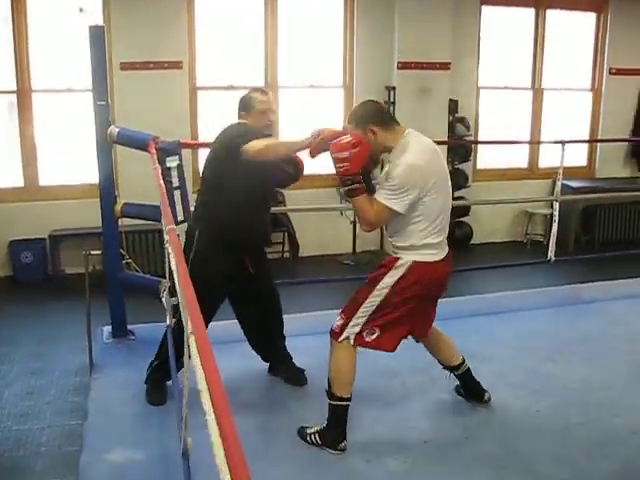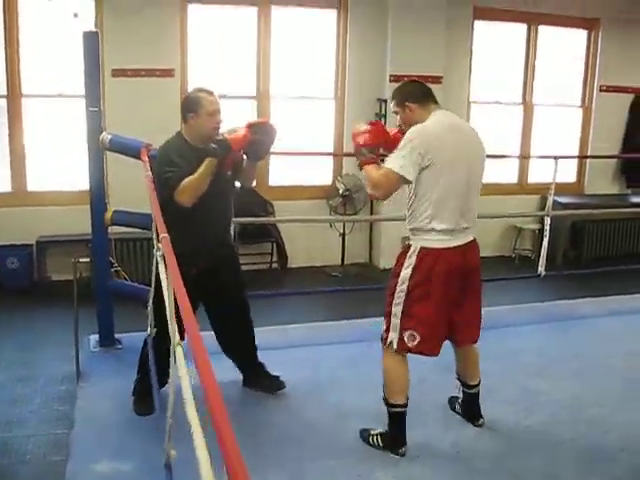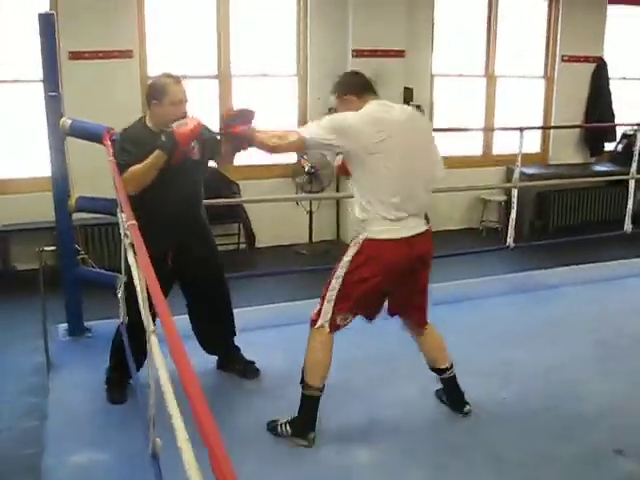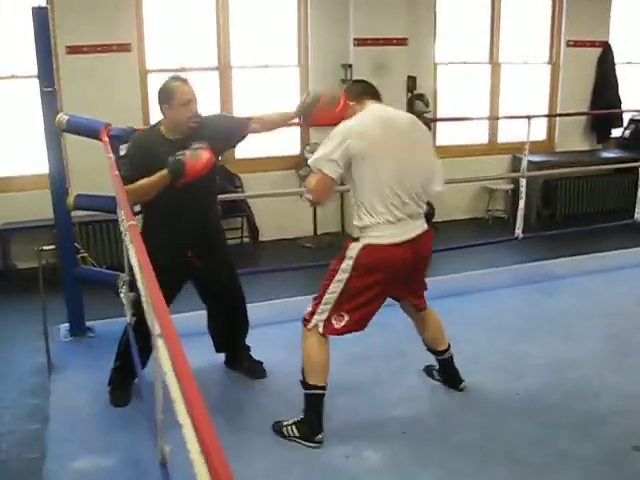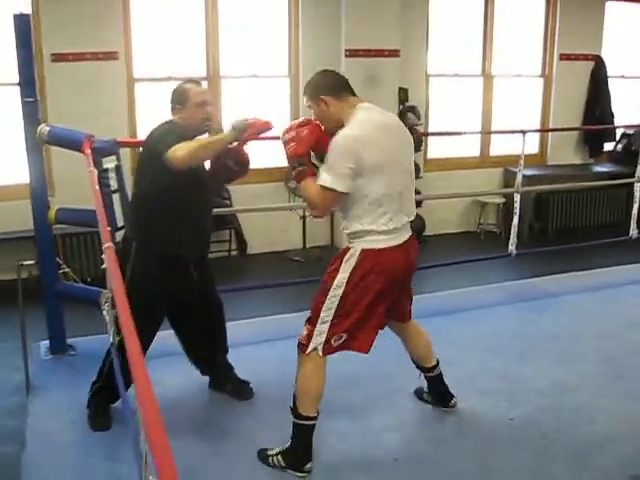
dt=0.5s
person 1, frame 1
left shoulder: (412, 163)
right shoulder: (407, 146)
left elbow: (370, 220)
right elbow: (376, 206)
left wrist: (349, 179)
right wrist: (356, 177)
left hip: (415, 265)
right hip: (432, 261)
left knee: (344, 334)
right knee: (422, 329)
left ankle: (334, 432)
right ankle: (473, 387)
person 1, frame 2
left shoulder: (422, 135)
right shoulder: (469, 135)
left elbow: (380, 188)
left wrist: (367, 153)
right wrist: (398, 152)
left hip: (429, 253)
right hip: (466, 249)
left knee: (396, 345)
right knee: (464, 336)
left ankle: (395, 434)
right ankle: (472, 407)
person 1, frame 3
left shoulder: (350, 124)
right shoulder: (417, 120)
left elbow: (283, 142)
left wrist: (247, 133)
left hip: (378, 244)
right hip: (419, 239)
left knee: (322, 324)
right knee: (417, 320)
left ankle: (304, 423)
right ankle: (455, 394)
person 1, frame 4
left shoulder: (348, 132)
right shoulder: (418, 127)
left elbow: (314, 193)
right elbow: (430, 189)
left wrist: (327, 162)
left hip: (376, 248)
right hip: (418, 240)
left knee: (316, 325)
right knee: (417, 306)
left ankle: (311, 424)
right ankle: (449, 372)
person 1, frame 5
left shoulder: (350, 140)
right shoulder: (390, 122)
left elbow: (319, 205)
left wrist: (299, 162)
right wrist: (313, 156)
left hip: (368, 254)
right hip: (401, 245)
left knee: (312, 345)
right knee: (401, 320)
left ankle: (299, 452)
right ankle: (440, 391)
person 2, frame 1
left shoulder: (266, 160)
right shoulder: (237, 135)
right elbow: (256, 150)
left wrist: (282, 177)
right wrist: (308, 142)
left hip: (247, 244)
right hip: (211, 243)
left knee: (265, 304)
left ankle: (280, 361)
right ankle: (158, 375)
person 2, frame 2
left shoulder: (219, 144)
right shoulder: (170, 153)
left elbow: (244, 182)
right elbow: (185, 196)
left wrist: (253, 156)
right wrist: (214, 158)
left hip: (218, 250)
right hip: (182, 255)
left knee: (235, 313)
right knee: (168, 324)
left ankle: (254, 372)
right ankle: (145, 387)
person 2, frame 3
left shoulder: (188, 129)
right shoulder: (131, 138)
left elbow: (221, 154)
right elbow: (130, 185)
right wrist: (164, 148)
left hip: (194, 235)
right hip: (152, 241)
left knee: (214, 296)
right knee: (140, 311)
left ankle: (228, 355)
right ankle: (119, 376)
person 2, frame 4
left shoulder: (210, 127)
right shoulder: (143, 144)
left elbow: (252, 124)
right elbow: (129, 195)
left wrist: (297, 113)
right wrist: (167, 172)
left hip: (207, 237)
right hip: (162, 242)
left knee: (228, 297)
right knee: (147, 312)
left ankle: (236, 354)
right ankle: (122, 376)
person 2, frame 5
left shoulder: (193, 140)
right shoulder: (166, 135)
right elbow: (180, 159)
left wrist: (217, 174)
right wrist: (232, 134)
left hip: (187, 253)
right hip: (148, 255)
left knee: (207, 315)
right knee: (134, 330)
left ankle: (221, 374)
right ankle: (101, 398)
